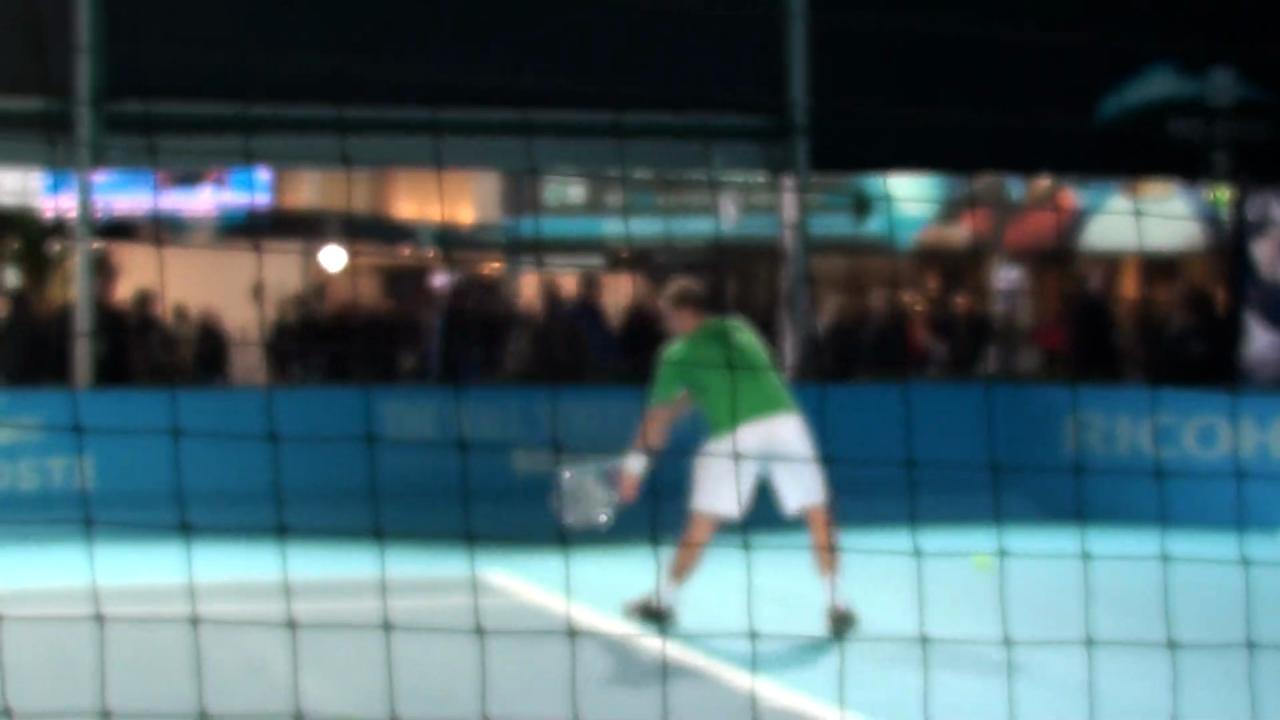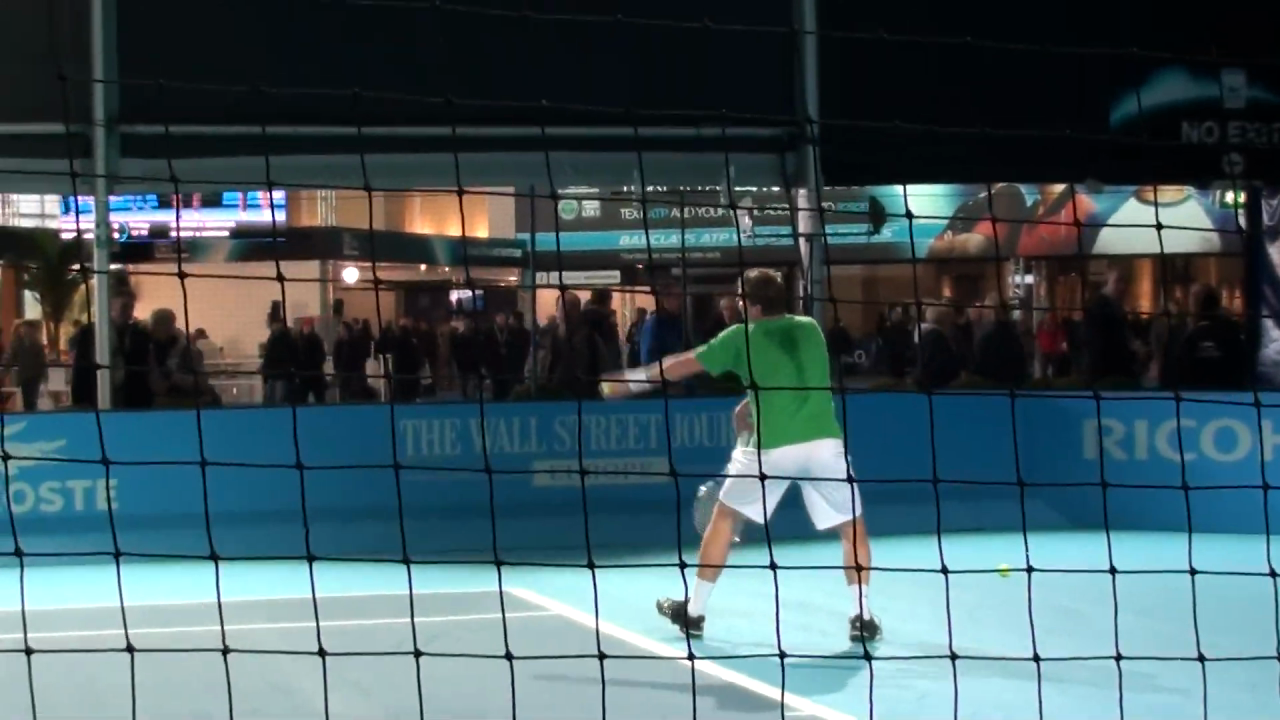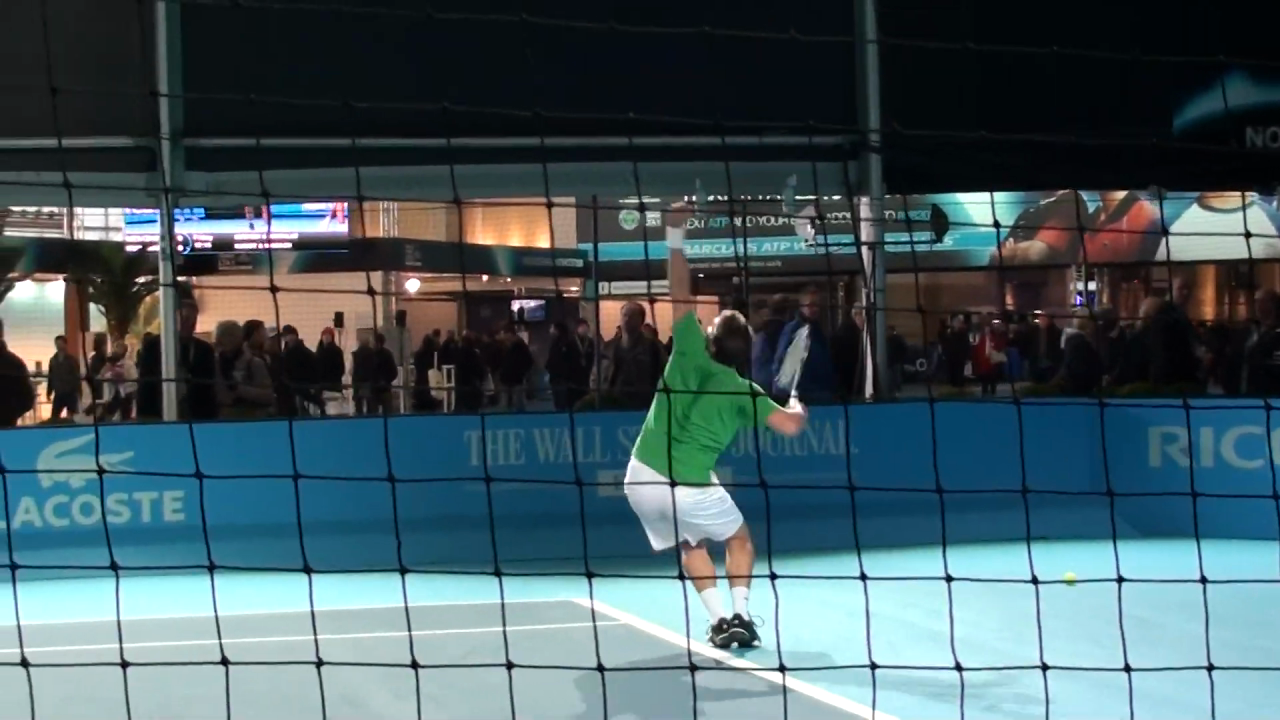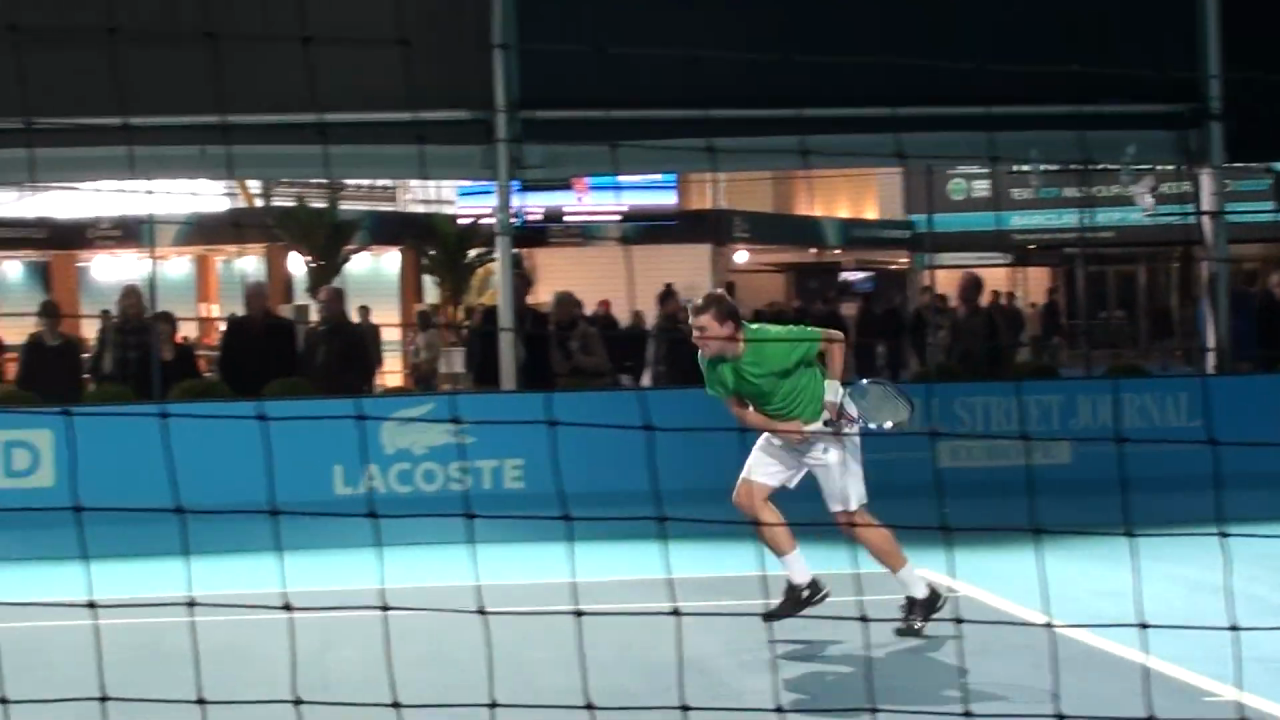
dt=0.7s
person 1, frame 1
left shoulder: (676, 353)
right shoulder: (738, 328)
left elbow: (658, 416)
left wrist: (633, 465)
right wrist: (682, 399)
left hip: (738, 434)
right hip: (785, 423)
left knee: (701, 525)
right knee: (818, 517)
left ankle: (662, 604)
right ankle: (837, 608)
person 1, frame 2
left shoulder: (740, 337)
right shoulder: (811, 330)
left elbow: (684, 365)
left wrist: (629, 379)
left hip: (770, 447)
right hip: (824, 443)
left knee: (723, 519)
right knee: (852, 529)
left ankle: (693, 610)
right ankle: (861, 615)
person 1, frame 3
left shoulder: (692, 356)
right shoulder: (743, 393)
left elbow: (678, 297)
right elbow: (791, 425)
left wrist: (675, 233)
right wrist: (796, 409)
left hip: (640, 481)
right hip: (689, 491)
left knee: (692, 546)
right knee: (735, 539)
left ankle: (719, 619)
right ankle: (740, 616)
person 1, frame 4
left shoulder: (779, 339)
right shoulder: (710, 361)
left elbow: (833, 339)
right elbow: (738, 408)
left wrist: (834, 394)
right wrist: (778, 426)
left hip: (825, 425)
right hip: (784, 431)
left knee: (850, 518)
right knee: (746, 497)
left ankle: (922, 595)
right ankle: (803, 583)
